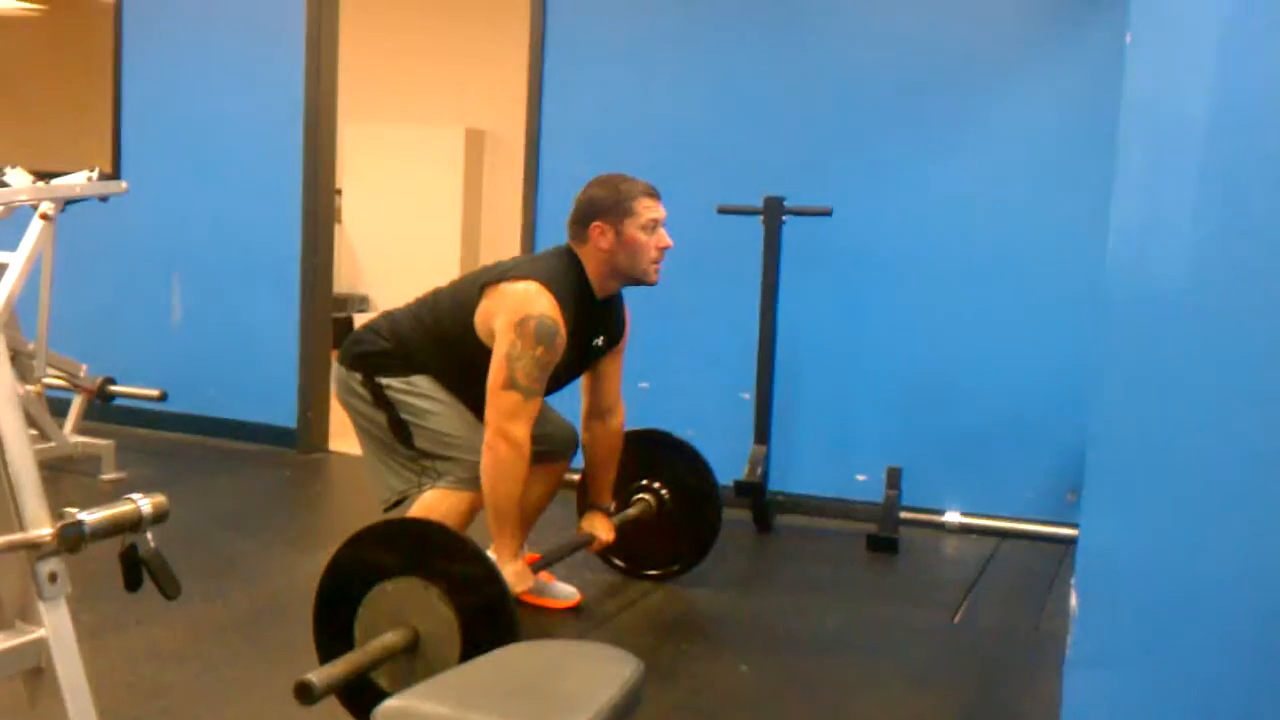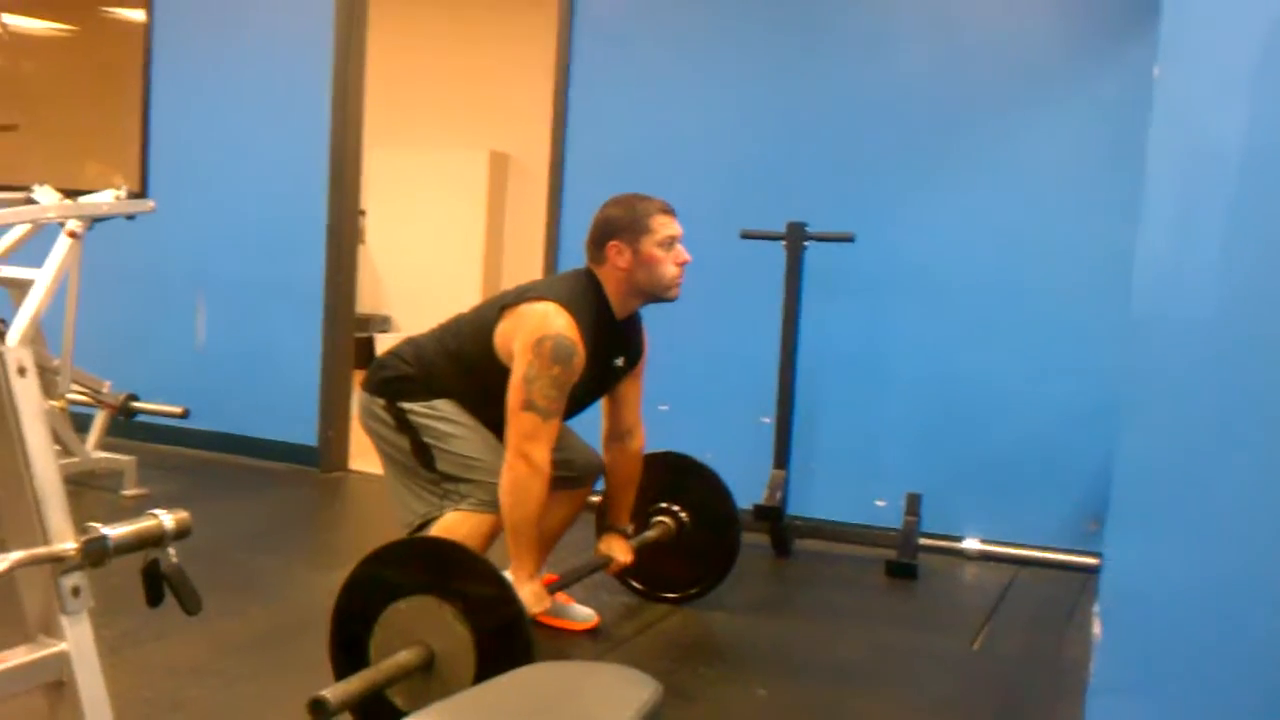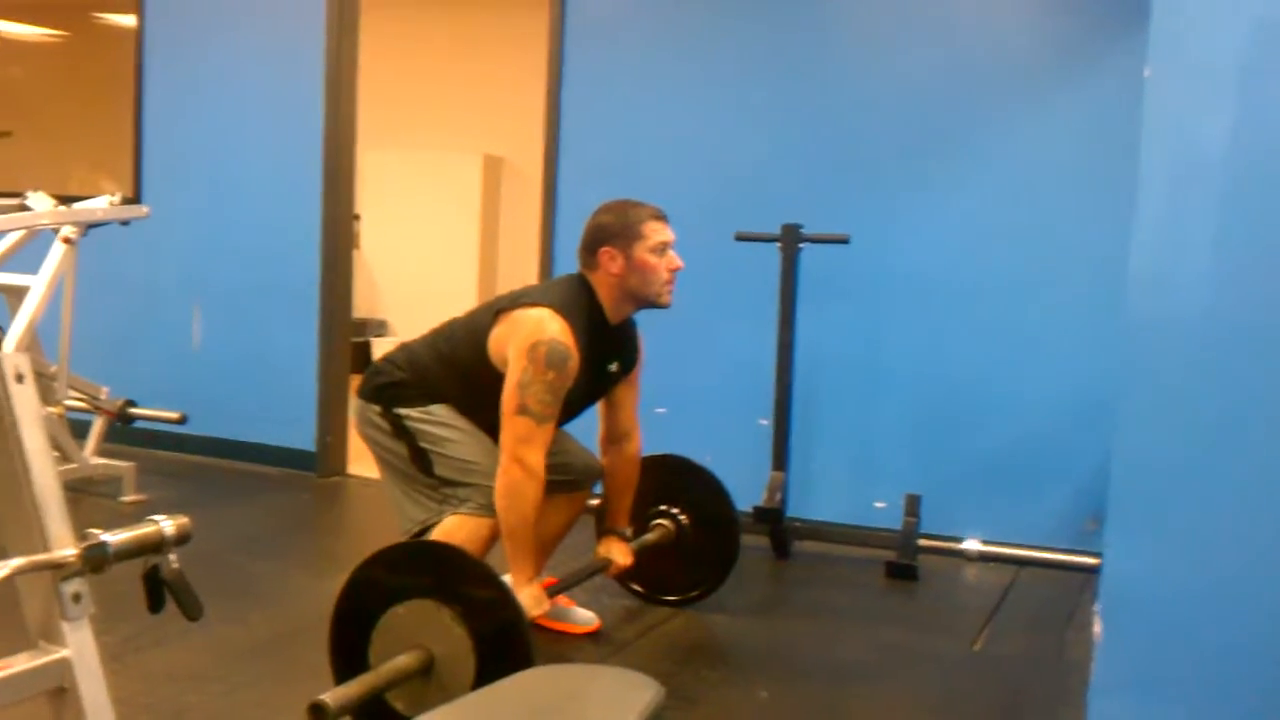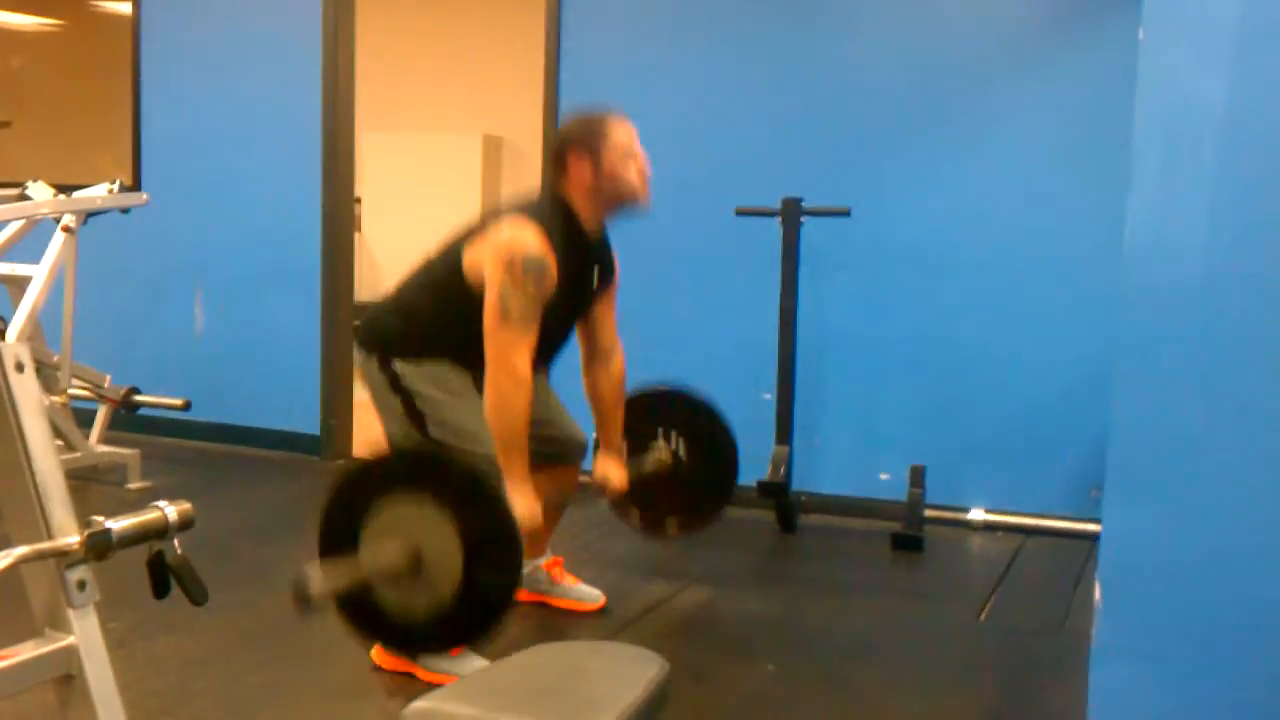
dt=0.5s
person 1, frame 1
left shoulder: (610, 310)
right shoulder: (538, 308)
left elbow: (605, 414)
right elbow: (504, 438)
left wrist: (600, 507)
right wrist: (507, 556)
left hip: (451, 371)
right hip: (384, 367)
left knee: (557, 442)
right knee: (466, 471)
left ankle: (507, 569)
person 1, frame 2
left shoulder: (628, 331)
right shoulder: (556, 328)
left elbow: (625, 436)
right elbow: (525, 459)
left wrist: (617, 529)
right wrist: (523, 576)
left hip: (473, 398)
right hip: (408, 394)
left knee: (580, 468)
right knee: (488, 493)
left ankle: (525, 590)
person 1, frame 3
left shoulder: (623, 337)
right shoulder: (550, 334)
left elbow: (621, 440)
right elbow: (520, 464)
left wrist: (616, 531)
right wrist: (520, 580)
left hip: (468, 403)
right hip: (403, 401)
left knee: (579, 472)
right knee: (484, 499)
left ankle: (528, 594)
person 1, frame 4
left shoulder: (596, 252)
right shoulder: (528, 244)
left elbow: (604, 355)
right elbow: (507, 367)
left wrist: (611, 451)
right wrist: (515, 484)
left hip: (469, 356)
right hip: (407, 356)
left knee: (564, 449)
right knee: (481, 478)
left ankle: (534, 573)
